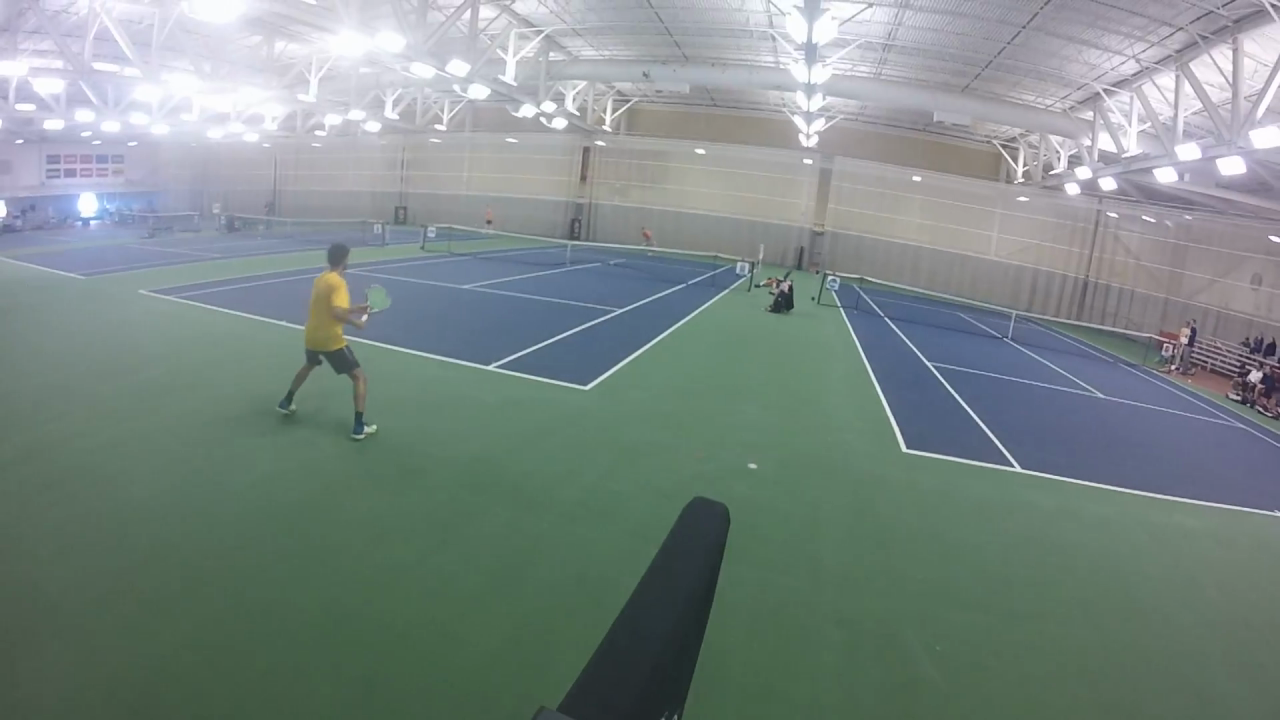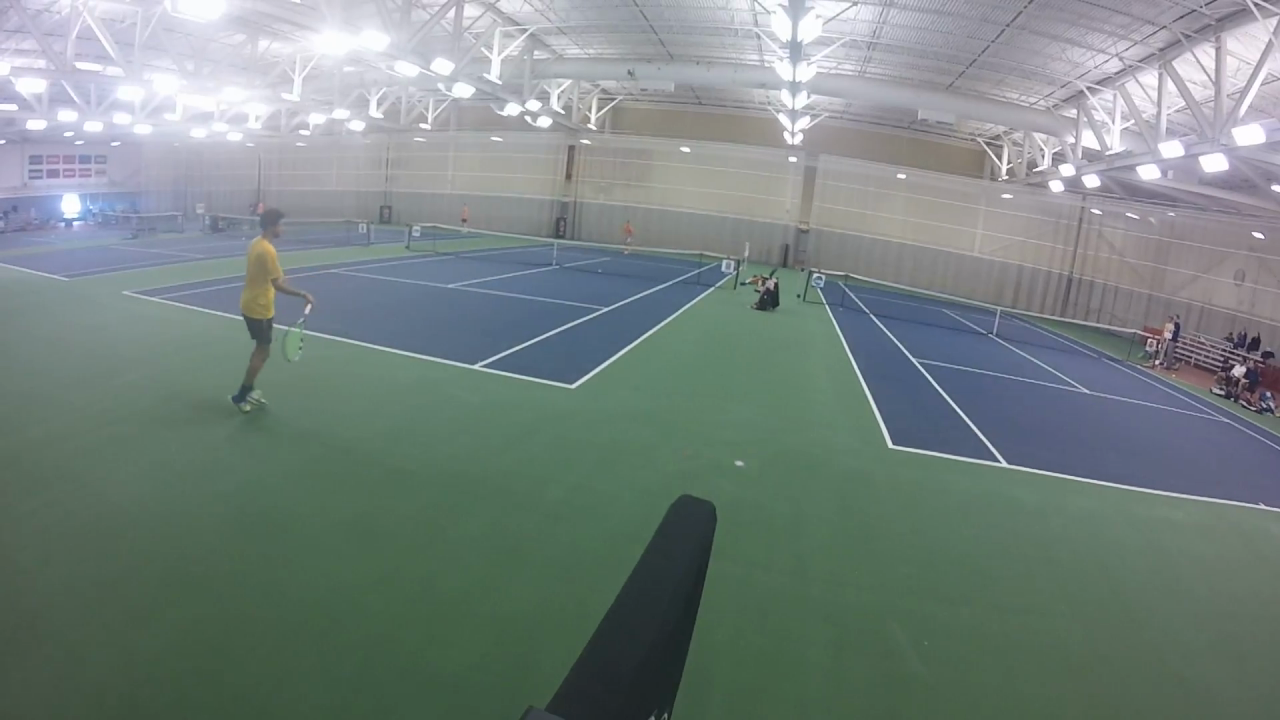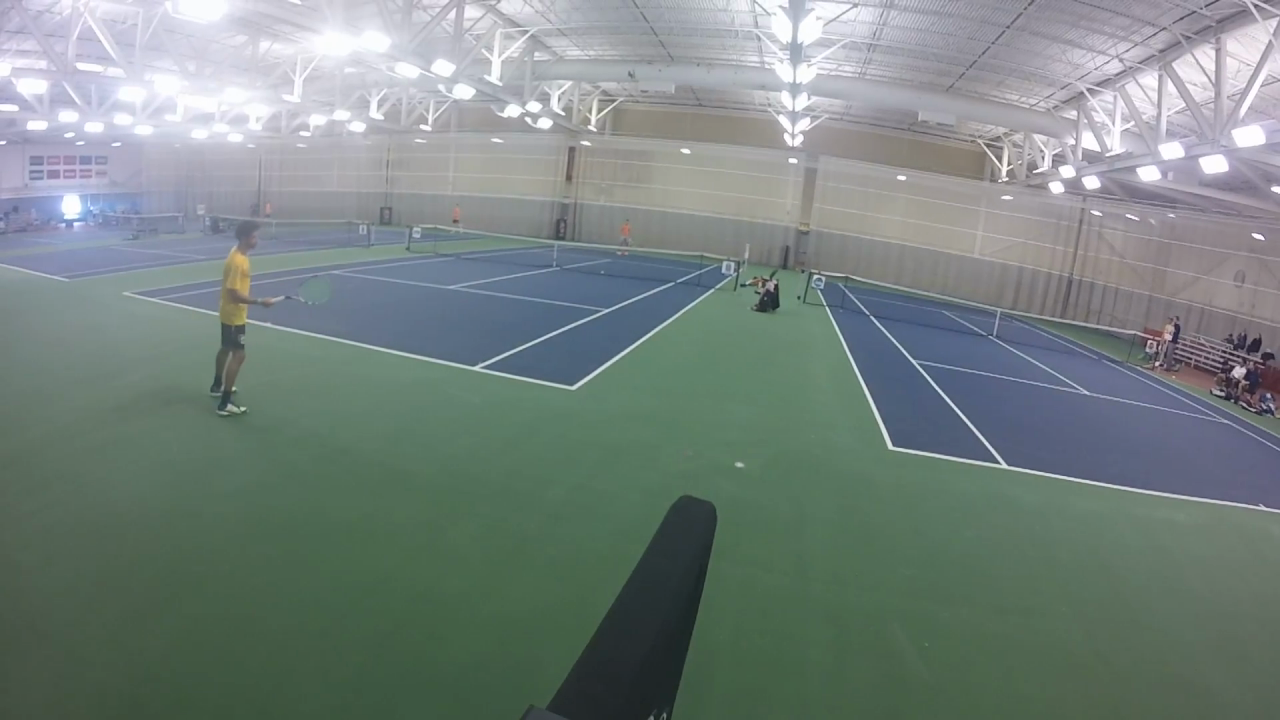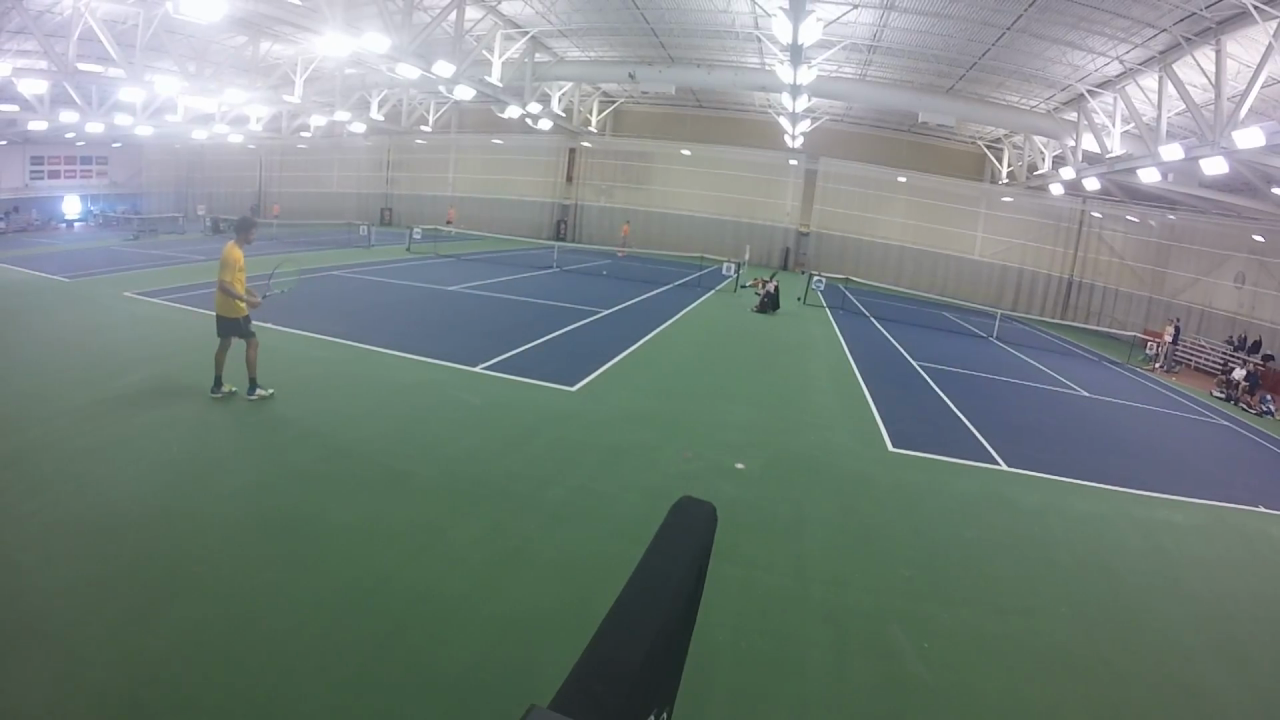
dt=0.4s
person 1, frame 1
left shoulder: (320, 279)
right shoulder: (338, 283)
right elbow: (336, 312)
left wrist: (355, 310)
right wrist: (356, 322)
left hip: (311, 337)
right hip: (331, 340)
left knee: (308, 366)
right knee: (359, 377)
left ankle: (286, 402)
right ankle: (359, 426)
person 1, frame 2
left shoulder: (256, 244)
right shoulder: (268, 251)
right elbow: (277, 284)
left wrist: (277, 272)
right wrist: (301, 294)
left hip: (249, 306)
right hip: (260, 309)
left knee: (261, 347)
right knee: (263, 352)
left ankle: (249, 390)
right ankle: (241, 395)
person 1, frame 3
left shoulder: (239, 253)
right shoulder: (237, 261)
right elbow: (234, 294)
left wrist: (254, 301)
right wrist: (260, 302)
left hip: (231, 312)
right hip: (233, 315)
left knee: (226, 348)
right knee: (238, 355)
left ankle: (217, 385)
right ankle: (224, 403)
person 1, frame 4
left shoulder: (232, 246)
right shoulder: (233, 254)
right elbow: (224, 285)
left wrist: (250, 292)
right wrist: (246, 299)
left hip: (223, 308)
right hip: (234, 309)
left knee: (224, 343)
right knee: (252, 343)
left ankle: (218, 386)
right ankle: (253, 389)
